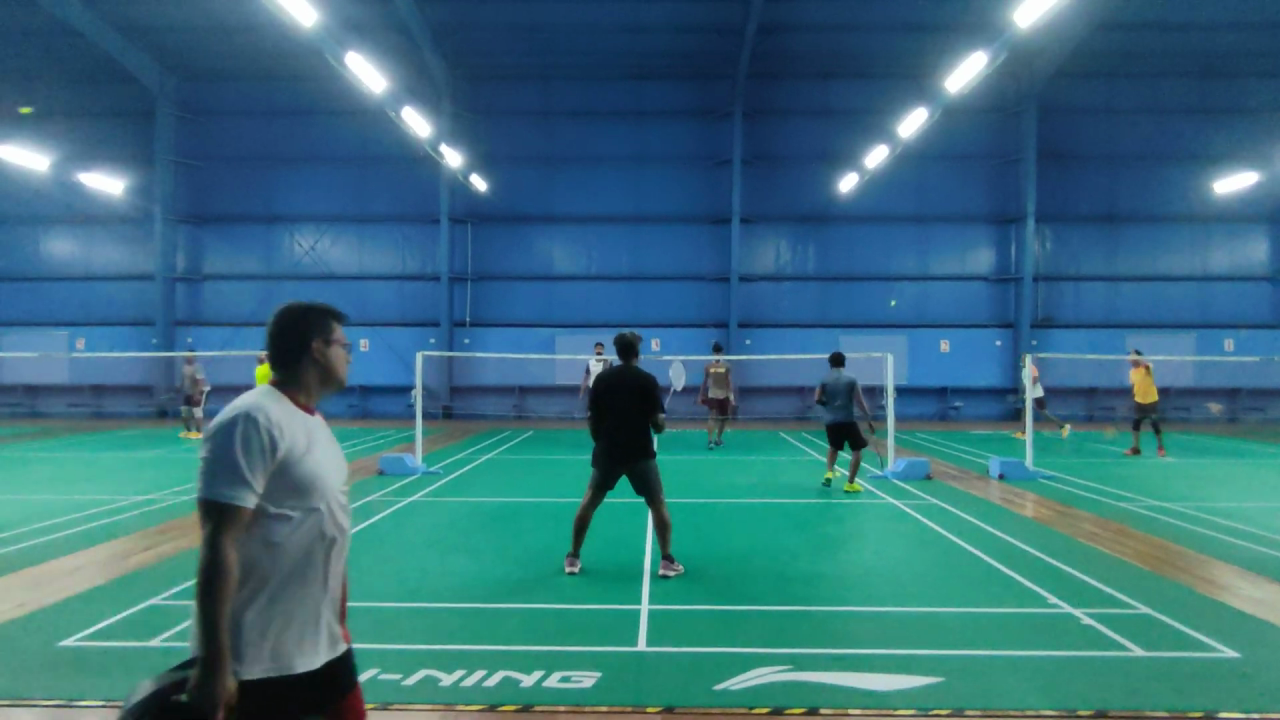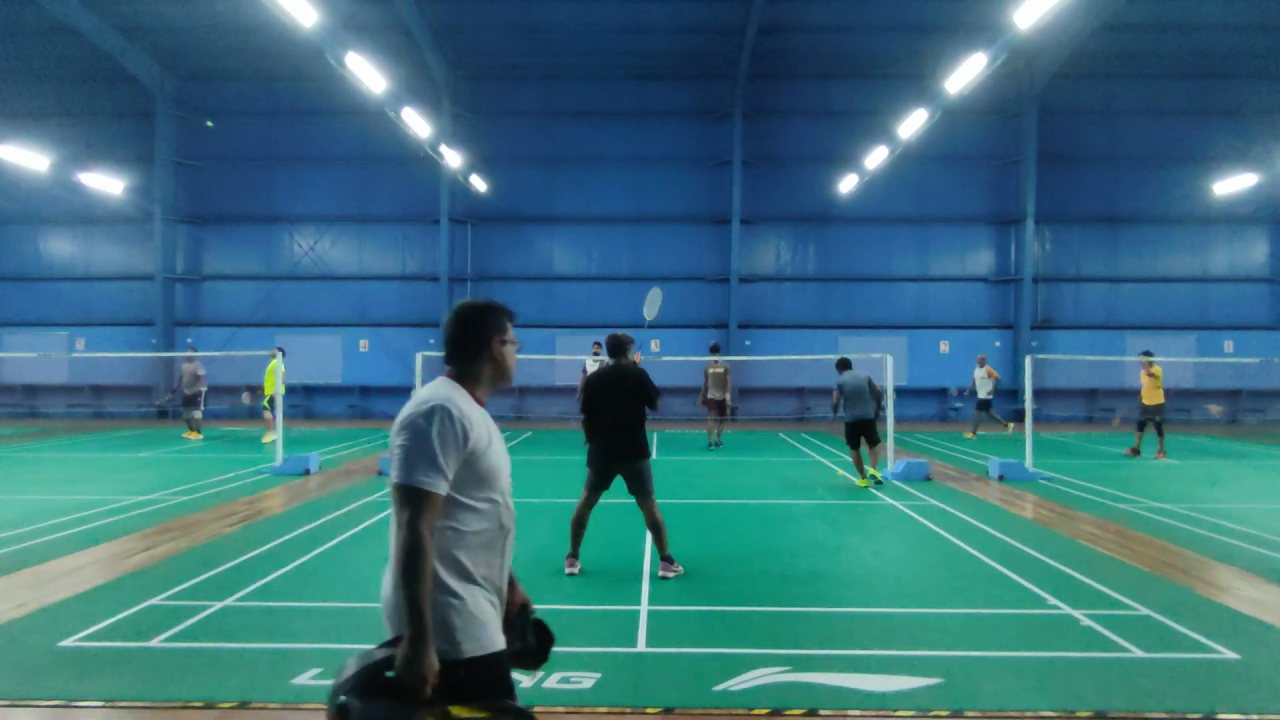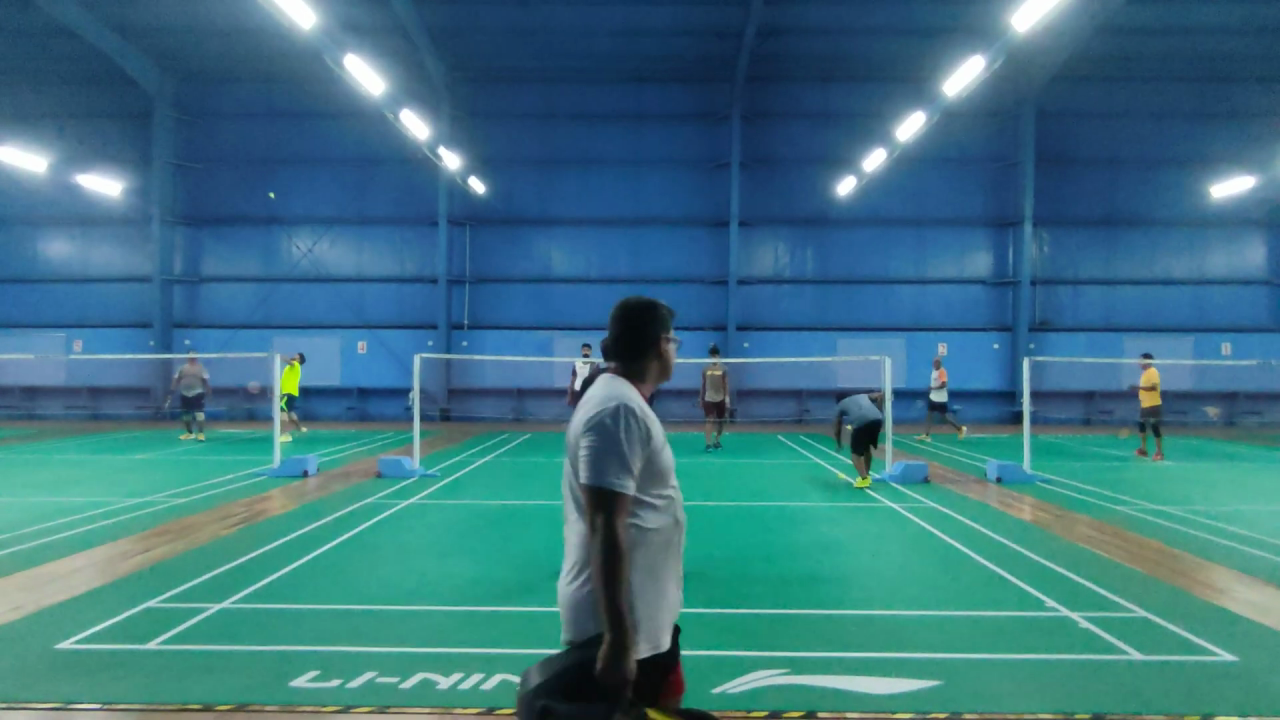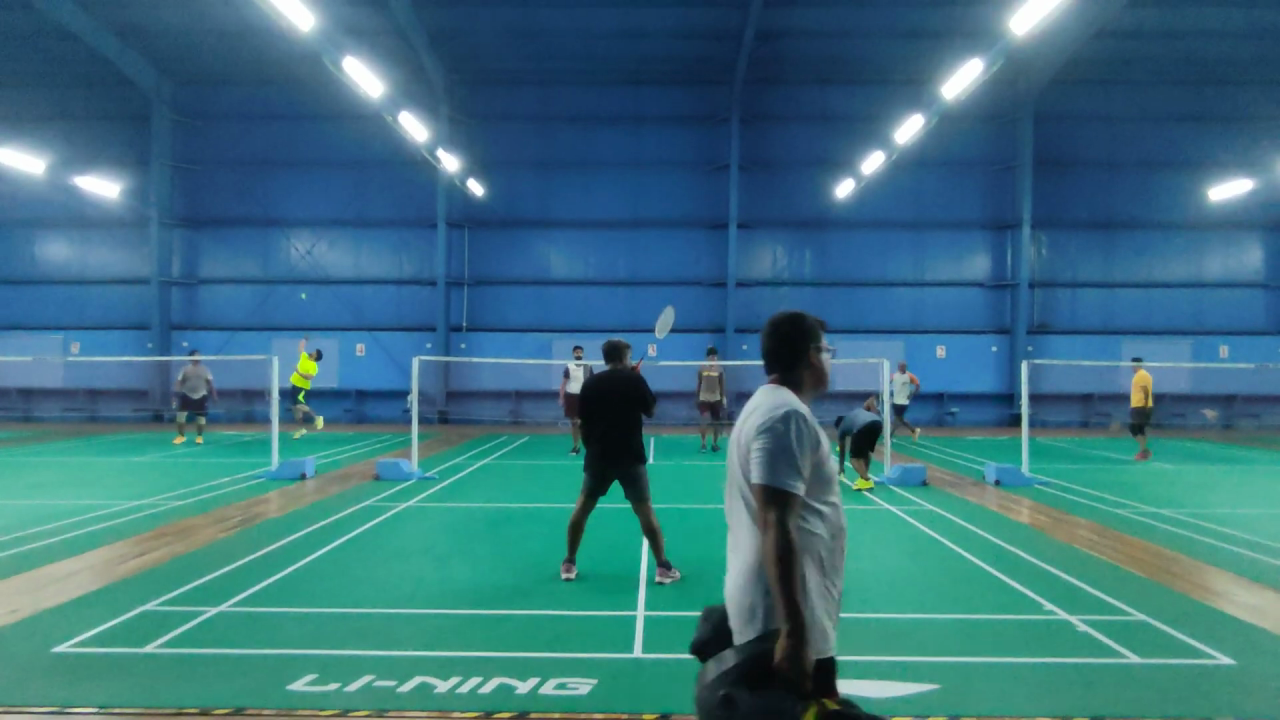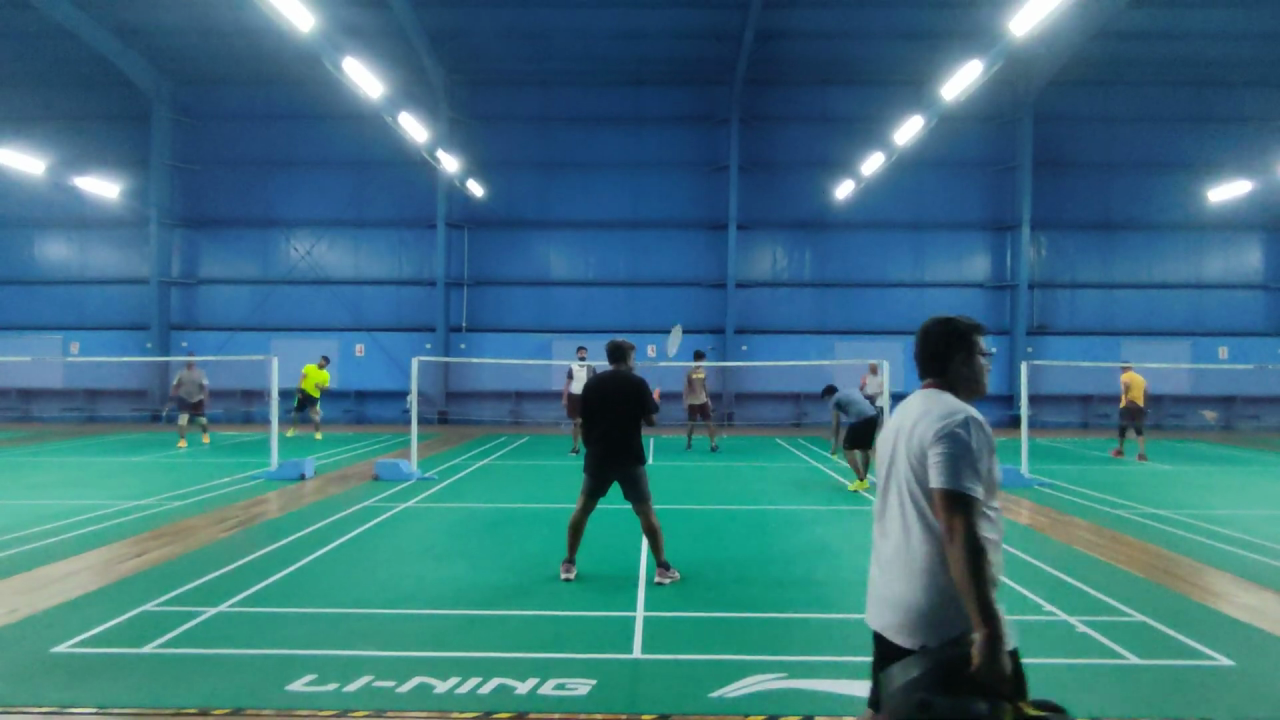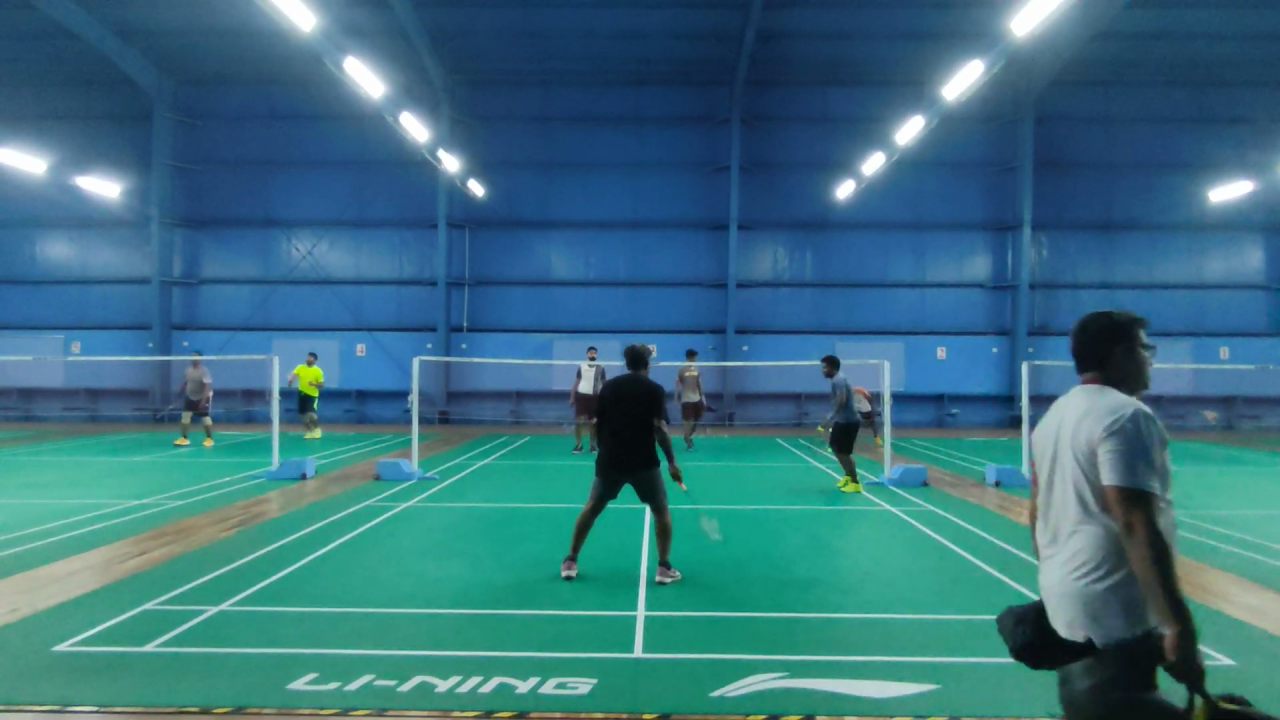
dt=0.4s
person 1, frame 1
left shoulder: (311, 420)
right shoulder: (252, 422)
right elbow: (220, 547)
right wrist: (214, 664)
left hip: (321, 642)
right hip: (258, 656)
person 1, frame 2
left shoulder: (467, 410)
right shoulder: (441, 413)
right elbow: (415, 531)
left wrist: (508, 587)
right wrist: (418, 639)
left hip: (467, 615)
right hip: (452, 624)
person 1, frame 3
left shoulder: (624, 404)
right shoulder: (620, 412)
right elbow: (606, 531)
right wrist: (618, 640)
left hip: (643, 610)
right hip: (622, 619)
person 1, frame 4
left shoulder: (769, 407)
right shoulder: (788, 417)
right elbow: (776, 528)
right wrist: (793, 632)
left hip: (796, 613)
right hip: (781, 616)
person 1, frame 5
left shoulder: (904, 415)
right shoulder: (959, 422)
right elbow: (959, 534)
right wrist: (989, 633)
left hip: (893, 605)
right hip: (949, 617)
person 1, frame 6
left shoulder: (1054, 415)
right shoulder: (1127, 417)
left elbow: (1037, 514)
right elbow: (1138, 528)
right wrist: (1179, 626)
left hip: (1065, 596)
right hip: (1112, 608)
person 2, frame 1
left shoulder: (601, 378)
right shoulder: (647, 380)
left elbow: (592, 418)
right elbow: (657, 422)
right wrist: (661, 424)
left hip: (607, 453)
right hip: (639, 454)
left knee: (589, 503)
right knee: (658, 504)
left ankle: (573, 557)
right ankle: (667, 561)
person 2, frame 2
left shoulder: (594, 379)
right shoulder: (638, 375)
left elbow: (586, 419)
right elbow: (655, 404)
left hip: (601, 452)
right hip: (634, 452)
left knee: (585, 503)
right knee: (649, 505)
left ankle: (572, 558)
right ankle: (666, 561)
person 2, frame 3
left shoulder: (590, 382)
right shoulder: (633, 379)
left elbow: (584, 421)
right elbow: (647, 406)
left hip: (598, 454)
right hip: (628, 454)
left knee: (587, 508)
right knee: (642, 507)
left ankle: (577, 562)
right ankle: (662, 563)
person 2, frame 4
left shoulder: (590, 383)
right shoulder: (635, 380)
left elbow: (583, 422)
right elbow: (650, 411)
left hip: (598, 457)
right hip: (631, 457)
left knee: (582, 508)
right knee: (645, 511)
left ankle: (569, 564)
right ankle: (663, 567)
person 2, frame 5
left shoulder: (592, 384)
right shoulder: (637, 383)
left elbow: (584, 422)
right elbow: (650, 421)
right wrist: (654, 403)
left hip: (598, 458)
right hip: (630, 458)
left knee: (582, 508)
right knee: (646, 511)
left ankle: (569, 564)
right ankle: (663, 568)
person 2, frame 6
left shoulder: (609, 387)
right shoulder: (654, 389)
left elbow: (598, 424)
right elbow: (659, 427)
right wrist: (671, 462)
left hip: (610, 461)
right hip: (644, 462)
left knee: (591, 509)
right knee: (662, 511)
left ankle: (570, 562)
right ankle: (664, 567)
